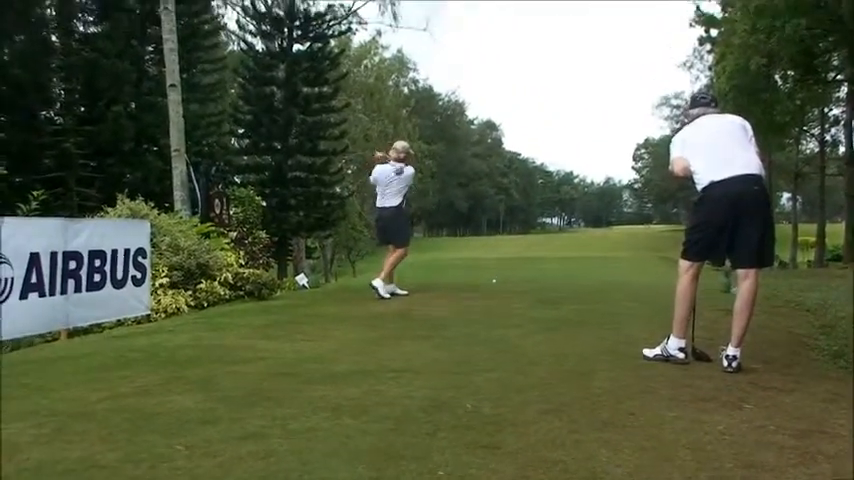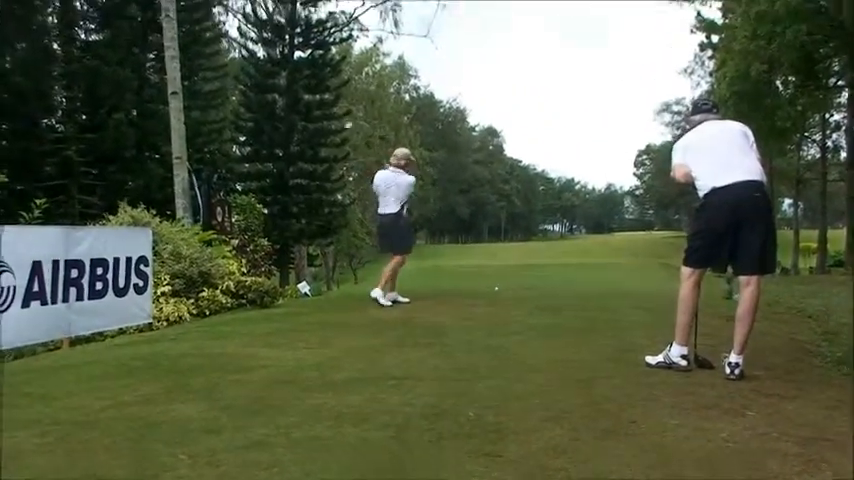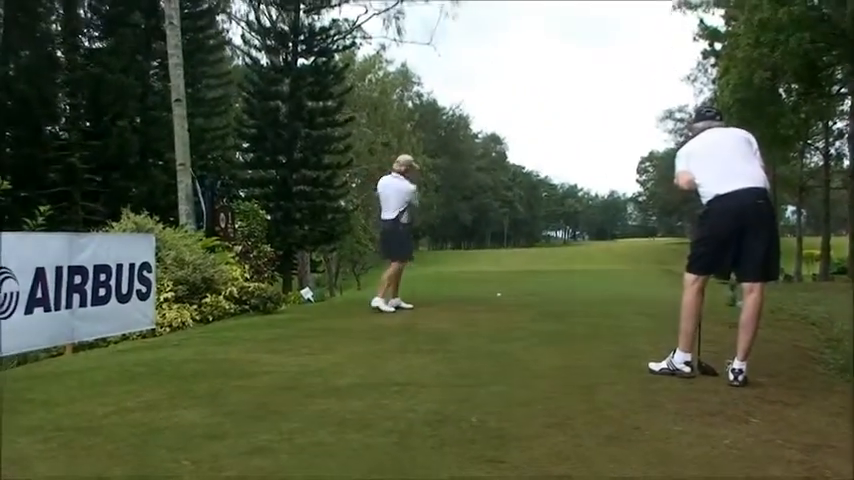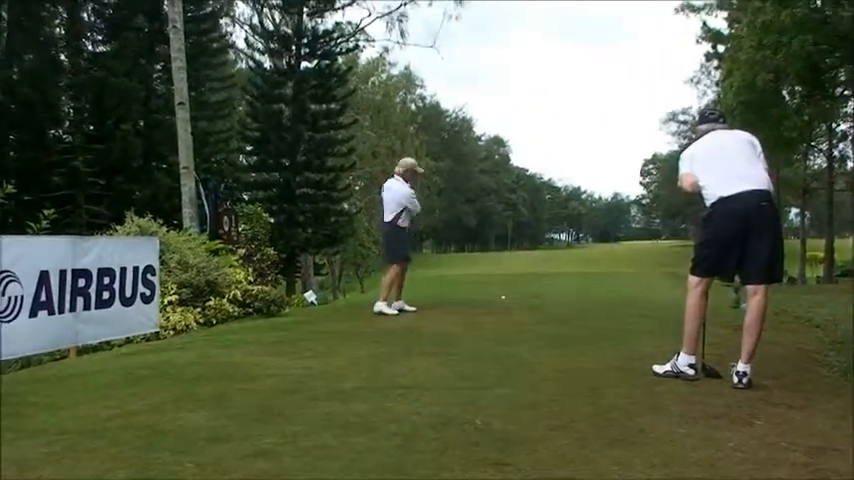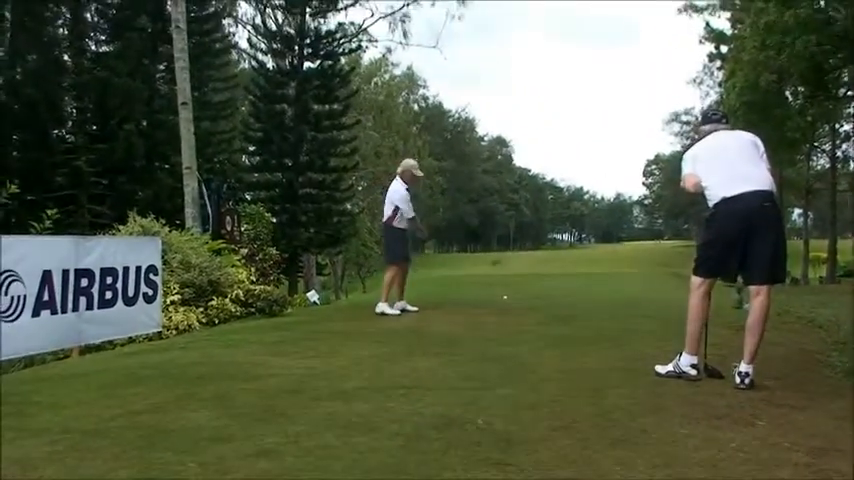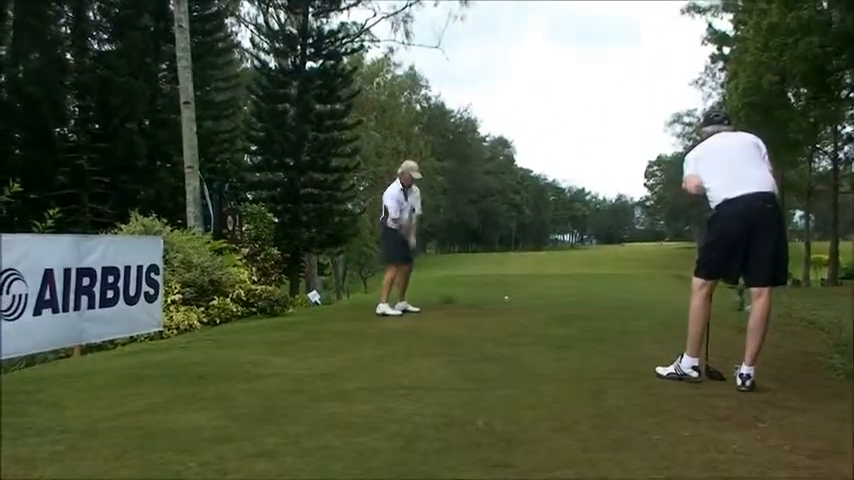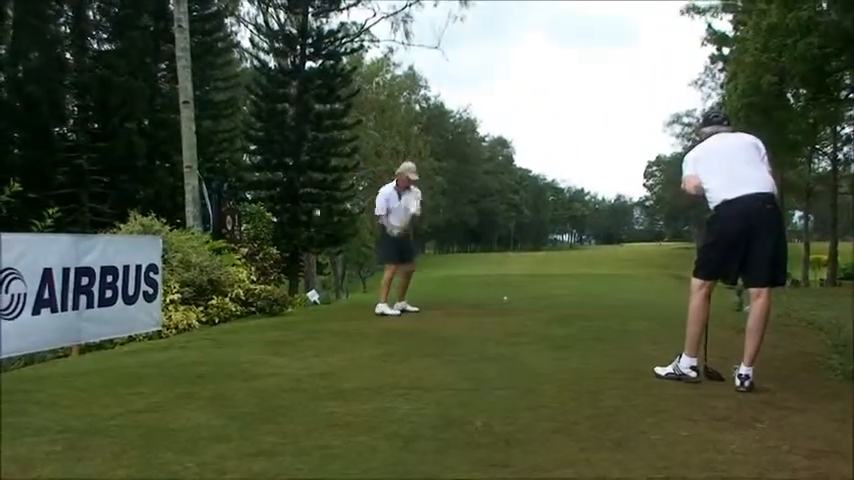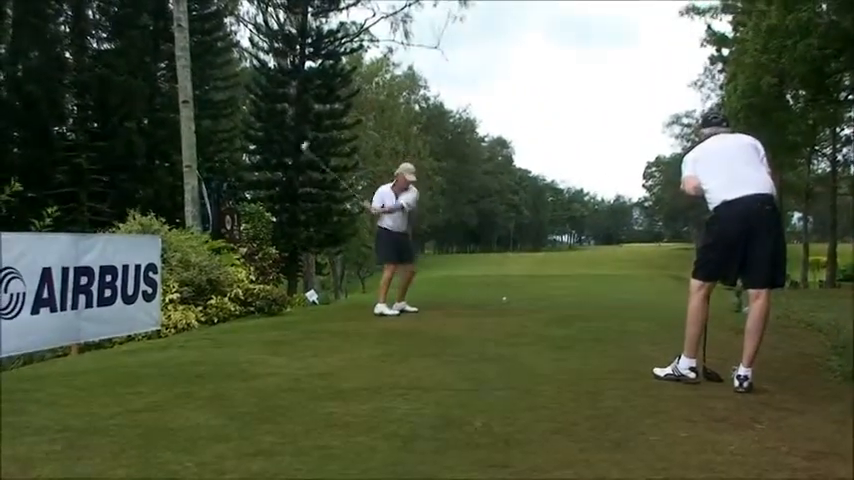
dt=0.1s
person 1, frame 1
left shoulder: (683, 134)
right shoulder: (738, 121)
left elbow: (680, 169)
right elbow: (757, 158)
left hip: (716, 192)
right hip: (753, 188)
left knee: (688, 266)
right knee: (748, 273)
left ankle: (676, 345)
right ankle: (732, 353)
person 1, frame 2
left shoulder: (684, 141)
right shoulder: (739, 127)
left elbow: (681, 175)
right elbow: (759, 164)
left hip: (717, 199)
right hip: (755, 194)
left knee: (690, 273)
right knee: (750, 279)
left ankle: (679, 353)
right ankle: (735, 361)
person 1, frame 3
left shoulder: (688, 148)
right shoulder: (743, 135)
left elbow: (685, 182)
right elbow: (762, 172)
left hip: (721, 205)
right hip: (758, 201)
left knee: (694, 279)
right knee: (753, 286)
left ankle: (682, 359)
right ankle: (738, 367)
person 1, frame 4
left shoulder: (691, 150)
right shoulder: (746, 137)
left elbow: (689, 185)
right elbow: (766, 174)
left hip: (724, 208)
right hip: (762, 204)
left knee: (697, 282)
right knee: (757, 289)
left ankle: (686, 361)
right ankle: (743, 369)
person 1, frame 5
left shoulder: (694, 151)
right shoulder: (749, 138)
left elbow: (692, 185)
right elbow: (768, 174)
left hip: (727, 208)
right hip: (764, 204)
left knee: (700, 282)
right knee: (760, 289)
left ankle: (688, 361)
right ankle: (745, 370)
person 1, frame 6
left shoulder: (696, 152)
right shoulder: (752, 139)
left elbow: (694, 186)
right elbow: (771, 176)
left hip: (729, 210)
right hip: (766, 206)
left knee: (702, 284)
right knee: (762, 291)
left ankle: (689, 363)
right ankle: (747, 372)
person 1, frame 7
left shoulder: (695, 153)
right shoulder: (751, 140)
left elbow: (692, 187)
right elbow: (770, 177)
left hip: (729, 211)
right hip: (765, 206)
left knee: (701, 285)
right knee: (761, 291)
left ankle: (688, 364)
right ankle: (745, 373)
person 1, frame 8
left shoulder: (694, 154)
right shoulder: (750, 141)
left elbow: (692, 188)
right elbow: (769, 178)
left hip: (728, 212)
right hip: (764, 207)
left knee: (700, 286)
right knee: (760, 292)
left ankle: (687, 365)
right ankle: (744, 374)
person 2, frame 1
left shoulder: (379, 169)
right shoulder: (409, 172)
left elbow: (373, 181)
left wrist: (378, 161)
right wrist: (386, 160)
left hip: (381, 213)
right hip: (397, 213)
left knee: (393, 249)
right knee: (401, 251)
left ankle: (390, 286)
right ankle: (379, 280)
person 2, frame 2
left shoulder: (380, 175)
right shoulder: (409, 181)
left hip: (383, 219)
right hip: (397, 221)
left knee: (395, 257)
right knee: (399, 258)
left ankle: (391, 293)
right ankle: (378, 290)
person 2, frame 3
left shoulder: (383, 181)
right shoulder: (409, 188)
right elbow: (413, 203)
left hip: (388, 225)
right hip: (397, 227)
left knee: (399, 263)
right knee: (396, 263)
left ankle: (394, 299)
right ankle: (378, 299)
person 2, frame 4
left shoulder: (389, 183)
right shoulder: (407, 192)
right elbow: (416, 211)
left hip: (391, 228)
right hip: (396, 230)
left knee: (402, 266)
right knee: (395, 267)
left ankle: (398, 302)
right ankle: (381, 303)
person 2, frame 5
left shoulder: (400, 186)
right shoulder: (399, 191)
left elbow: (407, 212)
right elbow: (410, 216)
left wrist: (416, 227)
right wrist: (422, 229)
left hip: (401, 232)
right hip: (393, 231)
left knee: (403, 267)
right knee: (394, 267)
left ankle: (400, 302)
right ankle: (382, 304)
person 2, frame 6
left shoulder: (415, 191)
right shoulder: (392, 192)
left elbow: (415, 215)
right elbow: (394, 218)
left wrist: (412, 235)
right wrist: (408, 235)
left hip: (404, 234)
right hip: (391, 232)
left knee: (407, 268)
right knee: (393, 268)
left ankle: (401, 303)
right ankle: (383, 305)
person 2, frame 7
left shoulder: (415, 192)
right shoulder: (385, 191)
left elbow: (413, 213)
right elbow: (380, 215)
left wrist: (402, 228)
right wrist: (390, 228)
left hip: (404, 235)
right hip: (387, 234)
left knee: (408, 269)
right knee: (391, 268)
left ankle: (400, 303)
right ankle: (381, 305)
person 2, frame 8
left shoulder: (413, 192)
right shoulder: (383, 190)
left elbow: (400, 207)
right elbow: (375, 212)
left wrist: (382, 209)
right wrist: (376, 210)
left hip: (404, 235)
right hip: (385, 234)
left knee: (410, 270)
right knee: (390, 268)
left ankle: (400, 303)
right ankle: (380, 305)
